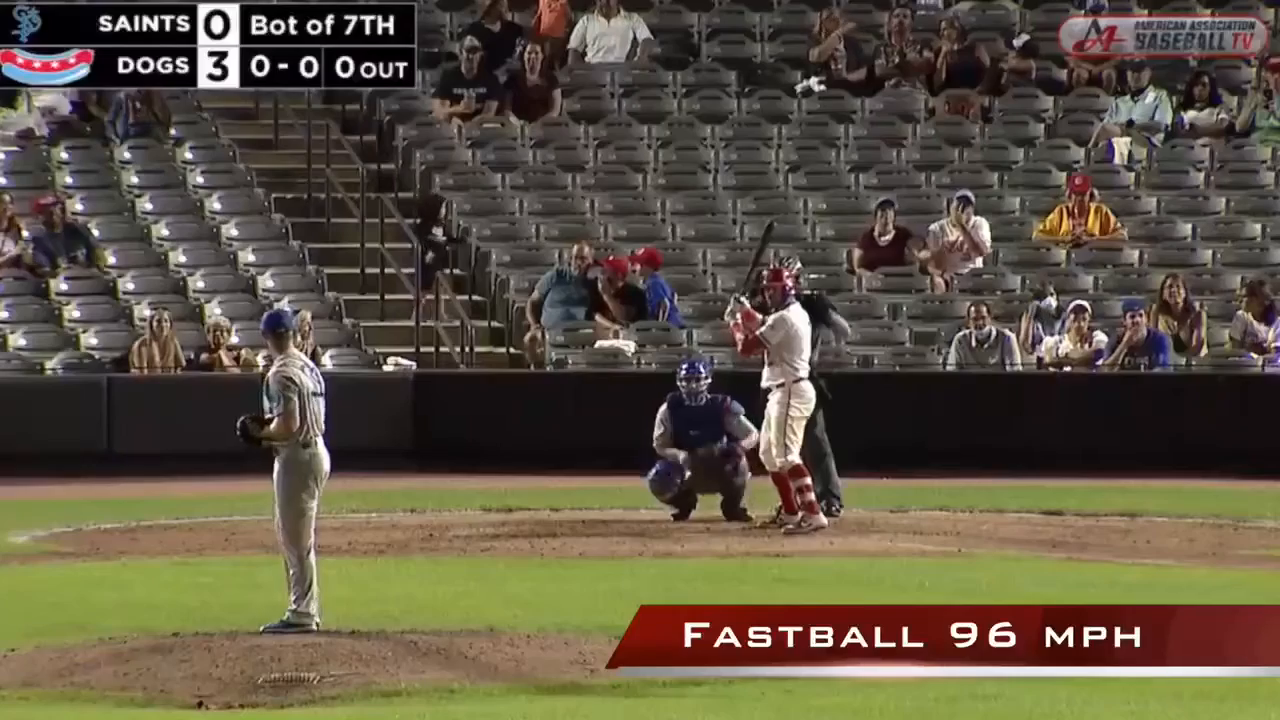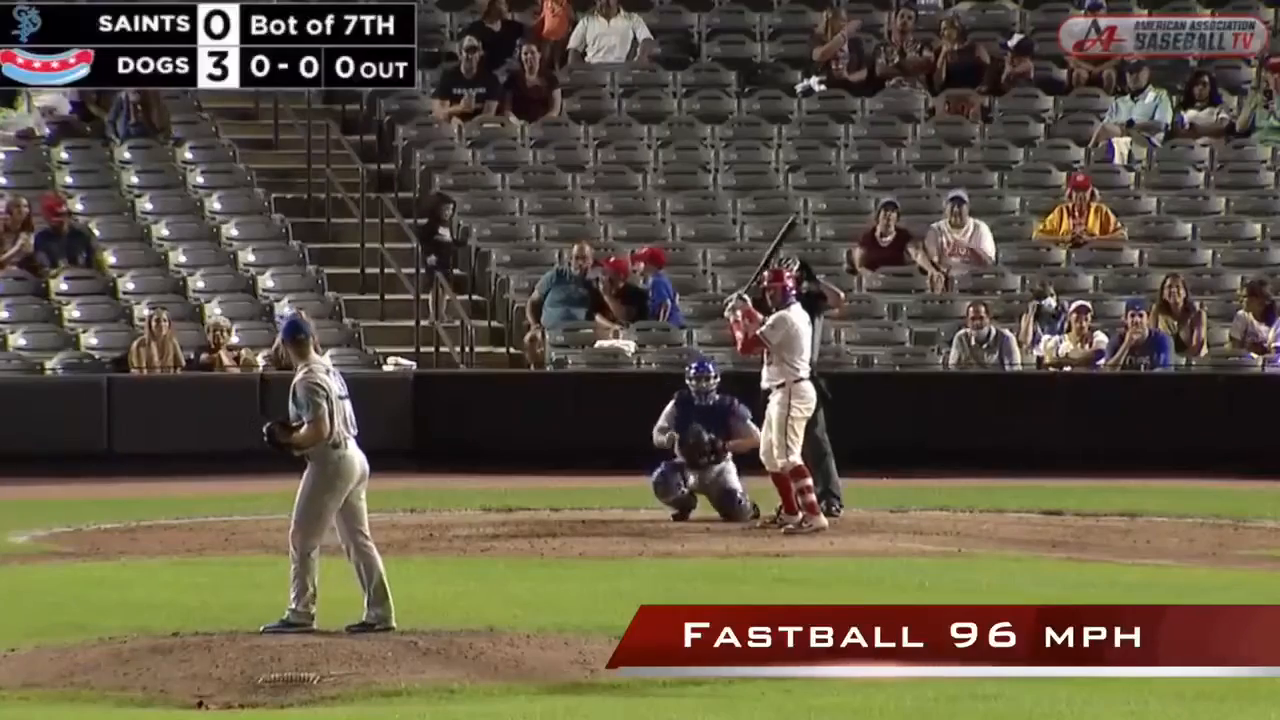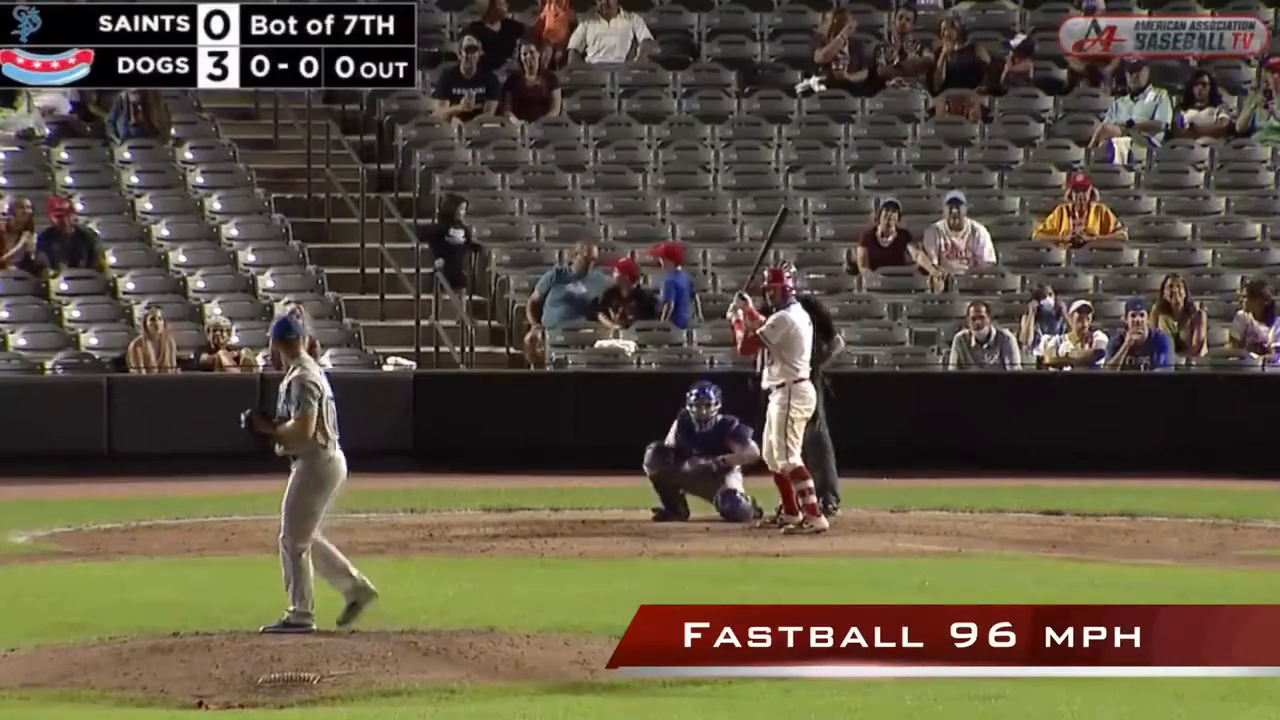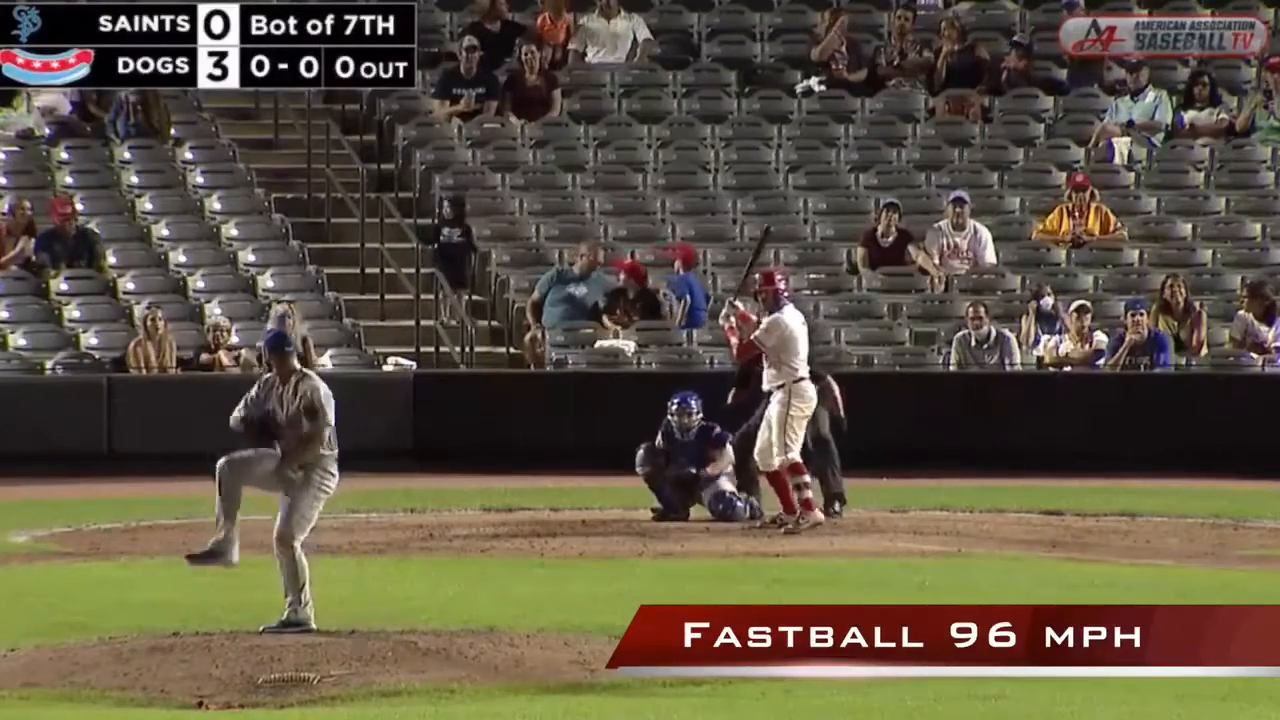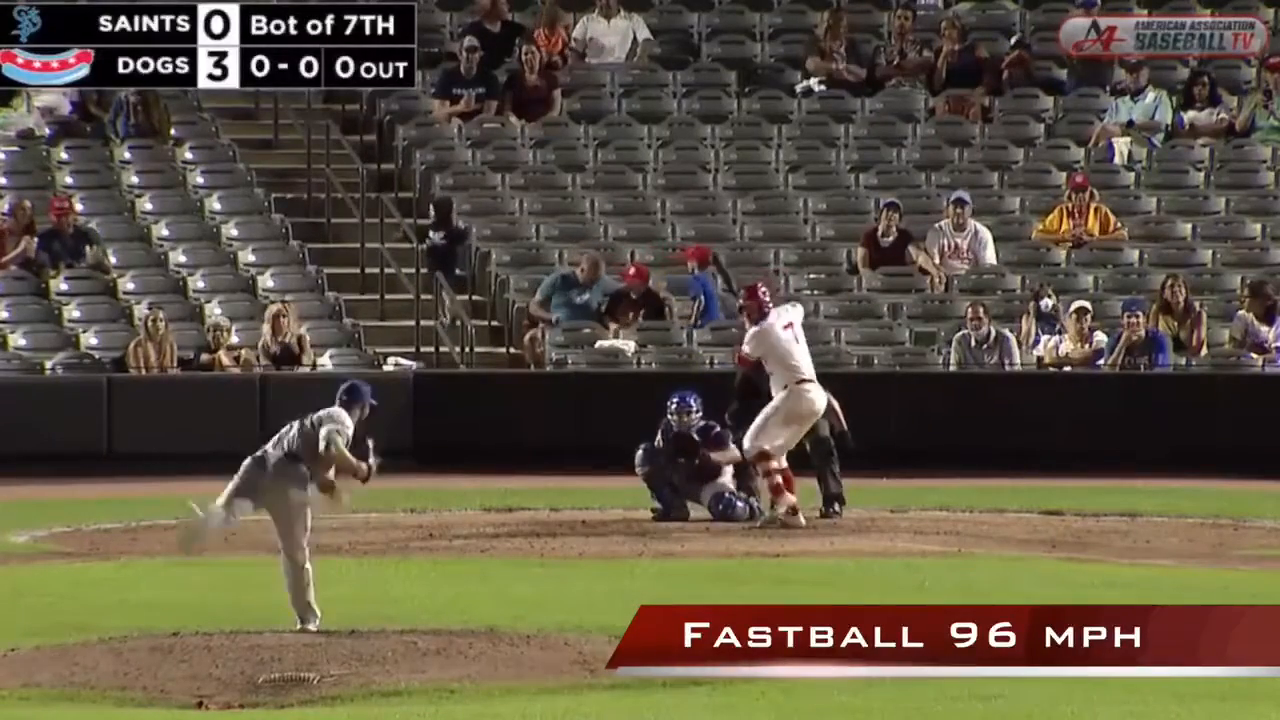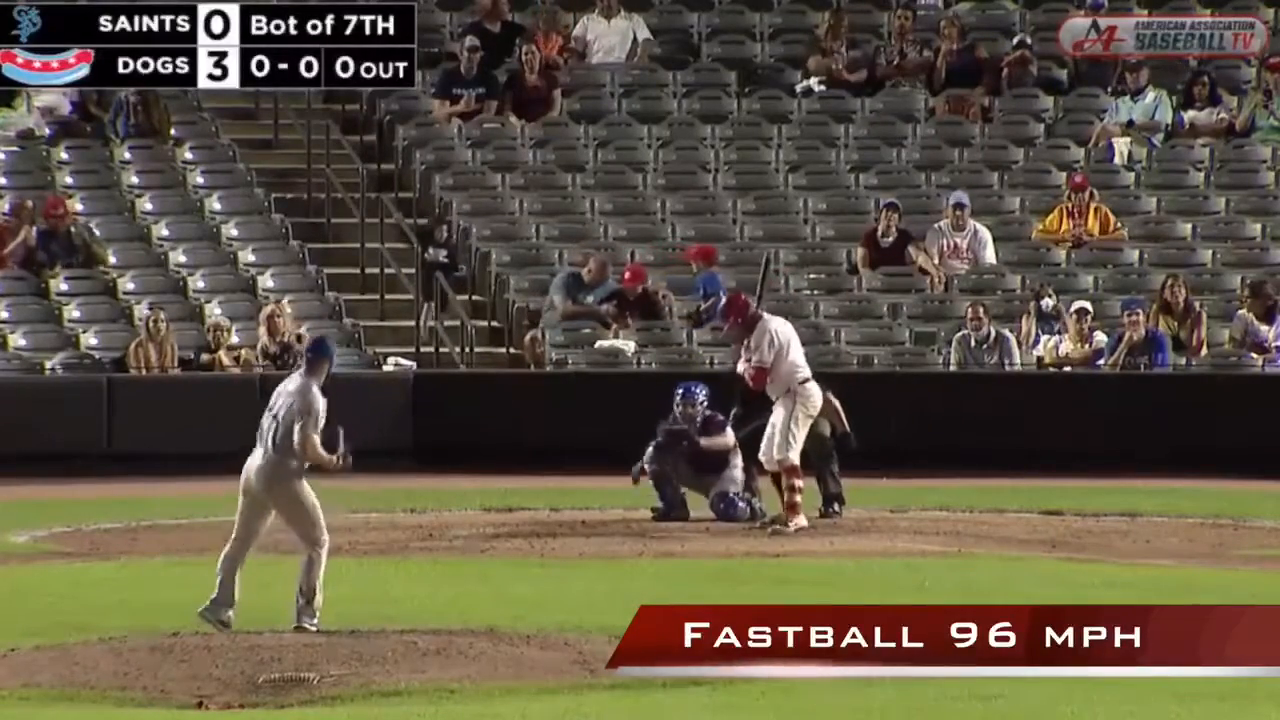
dt=0.7s
person 1, frame 1
left shoulder: (280, 373)
right shoulder: (309, 366)
left elbow: (288, 425)
left wrist: (261, 432)
right wrist: (269, 427)
left hip: (298, 459)
right hip: (316, 453)
left knee: (295, 540)
right knee: (293, 535)
left ankle: (301, 614)
right ankle: (306, 608)
person 1, frame 2
left shoulder: (307, 379)
right shoulder: (329, 370)
left elbow: (319, 431)
left wrist: (289, 438)
right wrist: (295, 431)
left hip: (330, 463)
right hip: (353, 458)
left knee: (303, 539)
right knee: (358, 539)
left ankle: (301, 614)
right ankle: (380, 613)
person 1, frame 3
left shoulder: (301, 377)
right shoulder: (302, 373)
left elbow: (302, 430)
left wrist: (268, 429)
right wrist: (274, 424)
left hip: (316, 464)
right hip: (325, 461)
left knee: (292, 541)
right knee: (307, 538)
left ankle: (300, 615)
right ankle: (356, 588)
person 1, frame 4
left shoulder: (314, 391)
right shoulder: (267, 384)
left elbow: (314, 444)
right elbow: (237, 420)
left wrist: (276, 434)
right wrist: (251, 422)
left hip: (314, 472)
right hip: (285, 463)
left knee: (286, 538)
right knee: (228, 468)
left ankle: (299, 615)
right ankle: (224, 545)
person 1, frame 5
left shoulder: (320, 418)
right shoulder: (341, 421)
right elbow: (328, 449)
right wrist: (362, 469)
left hip: (258, 467)
right hip: (289, 480)
left knee: (224, 510)
right knee: (296, 555)
left ankle: (203, 521)
right ankle: (307, 619)
person 1, frame 6
left shoulder: (289, 384)
right shoulder: (313, 398)
right elbow: (306, 448)
left wrist: (328, 460)
right wrist: (334, 461)
left hip: (254, 467)
right hip: (280, 475)
left knee: (242, 540)
right knee: (317, 543)
left ankle: (218, 606)
right ankle: (306, 616)
person 2, frame 1
left shoulder: (784, 318)
right shoulder: (796, 313)
left elbow: (746, 347)
right elbow: (765, 330)
left wrist: (735, 321)
right wrist: (746, 311)
left hip: (790, 393)
right hip: (783, 393)
left knee: (786, 455)
right knee: (769, 454)
left ankle: (813, 515)
right ankle: (791, 513)
person 2, frame 2
left shoulder: (784, 317)
right shoulder: (797, 314)
left elbow: (746, 346)
right elbow: (766, 330)
left wrist: (735, 318)
right wrist: (747, 310)
left hip: (791, 393)
right hip: (783, 393)
left knee: (787, 457)
right knee: (770, 455)
left ankle: (814, 516)
right ankle: (791, 513)
person 2, frame 3
left shoulder: (784, 318)
right shoulder: (798, 314)
left elbow: (745, 347)
right elbow: (767, 332)
left wrist: (737, 318)
right wrist: (749, 310)
left hip: (790, 394)
right hip: (785, 393)
left knee: (787, 457)
right knee: (773, 456)
left ankle: (814, 516)
right ankle: (791, 513)
person 2, frame 4
left shoulder: (778, 320)
right shoulder: (791, 315)
left elbow: (741, 353)
right elbow: (761, 332)
left wrist: (729, 325)
right wrist: (741, 315)
left hip: (792, 393)
right hip: (787, 392)
left knee: (785, 454)
right knee: (765, 455)
left ankle: (809, 511)
right ankle: (790, 512)
person 2, frame 5
left shoulder: (758, 333)
right shoulder: (787, 314)
left elbow: (743, 360)
right elbow: (798, 308)
left hip: (797, 394)
right hip: (812, 395)
left knee: (754, 443)
right knee: (774, 450)
left ankle: (781, 497)
right ankle: (791, 513)
person 2, frame 6
left shoulder: (764, 331)
right shoulder: (772, 323)
left elbow: (757, 381)
left wrist: (742, 367)
right wrist: (747, 360)
left hip: (799, 395)
right hip: (790, 396)
left knee: (784, 453)
right knee: (769, 456)
left ankle: (795, 516)
right ankle: (790, 513)
